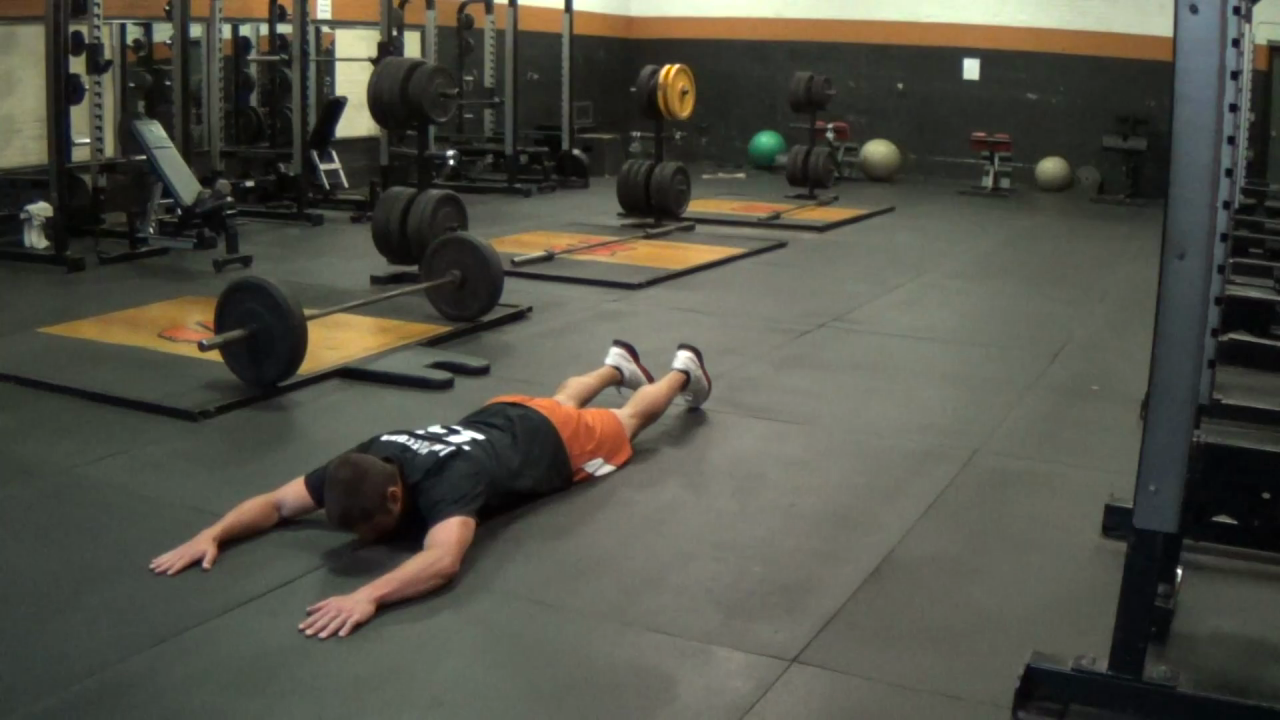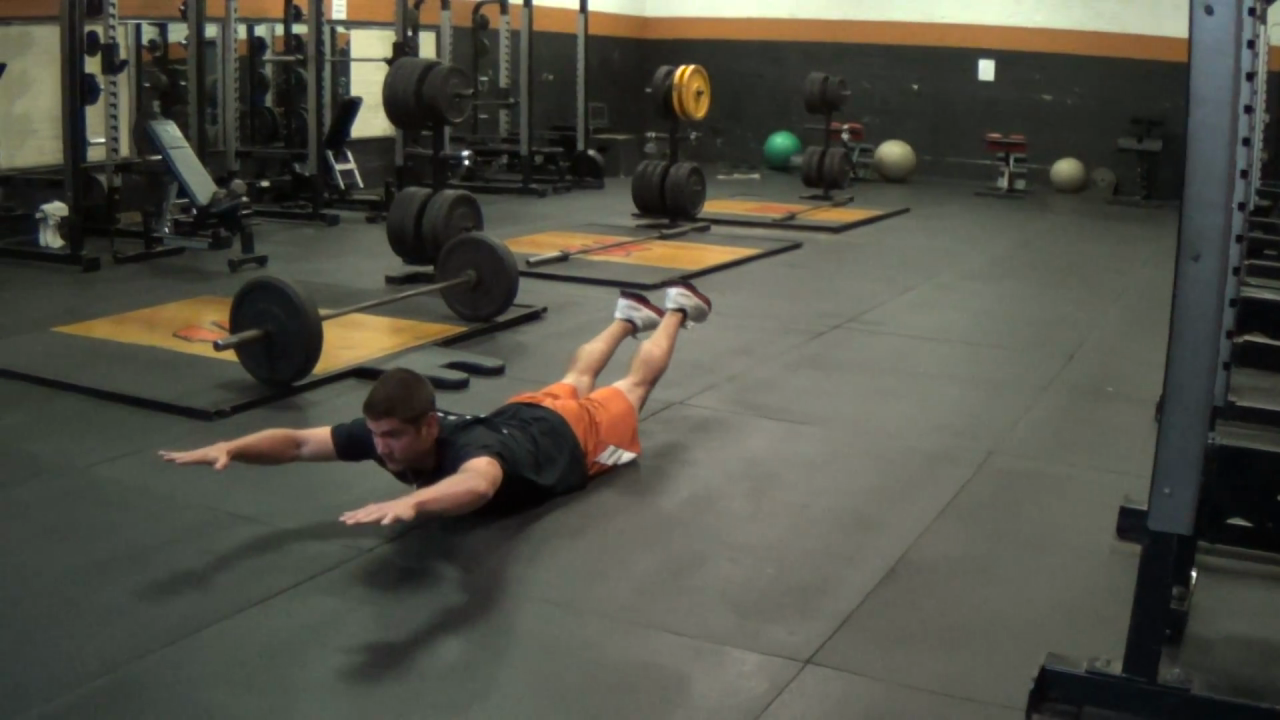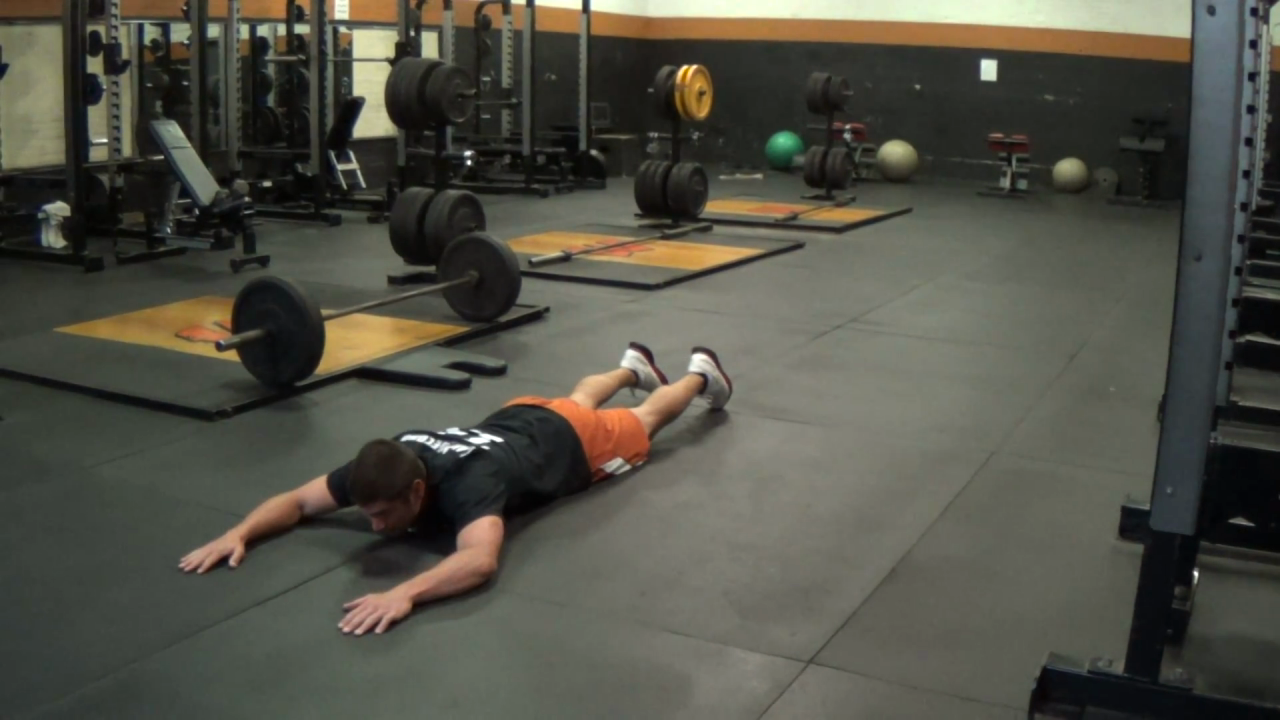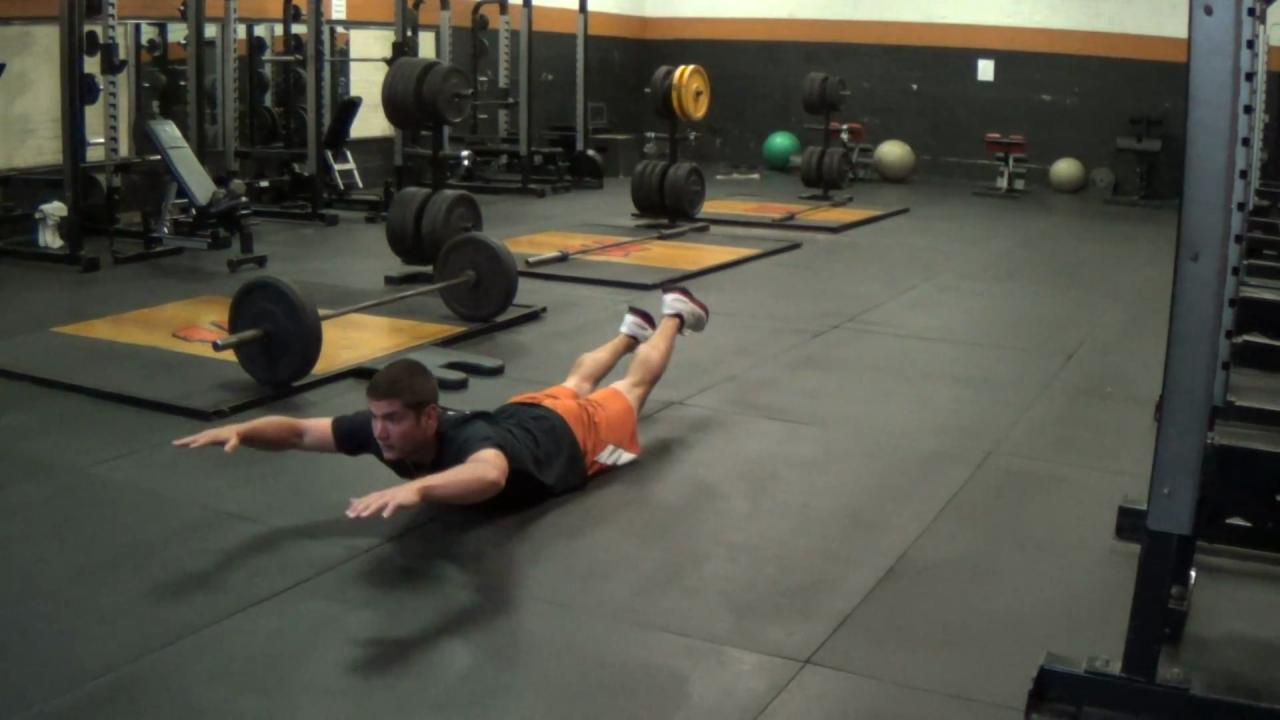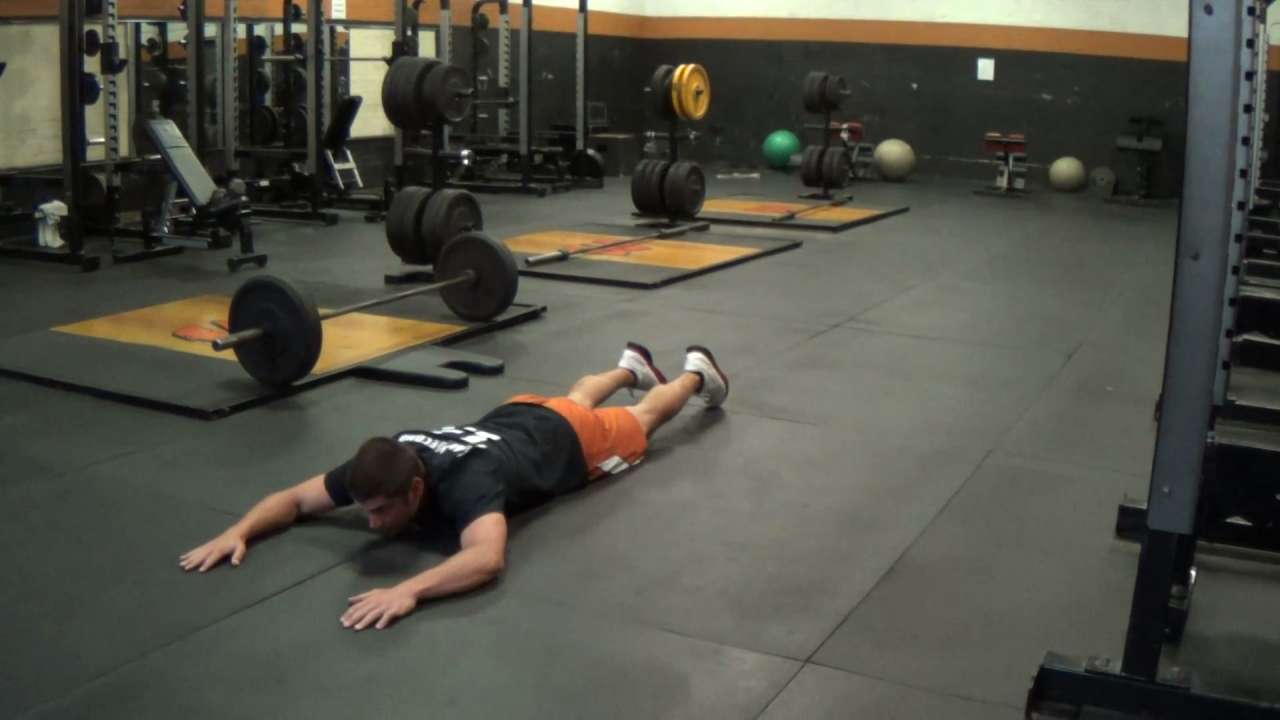
dt=1s
person 1, frame 1
left shoulder: (445, 484)
right shoulder: (368, 459)
left elbow: (444, 561)
right elbow: (277, 502)
left wrist: (369, 594)
right wrist: (212, 534)
left hip: (551, 442)
right hip: (497, 419)
left knee: (624, 423)
right knee: (565, 397)
left ankle: (683, 370)
right ankle: (618, 364)
person 1, frame 2
left shoulder: (466, 446)
right shoulder: (385, 430)
left elbow: (478, 487)
right elbow: (297, 442)
left wrist: (410, 500)
right wrist: (229, 447)
left hip: (570, 436)
right hip: (521, 415)
left knee: (632, 389)
right knee: (576, 379)
left ankle: (675, 310)
right ankle: (629, 316)
person 1, frame 3
left shoulder: (467, 484)
right shoulder: (388, 460)
left elbow: (481, 560)
right elbow: (298, 500)
left wrist: (404, 593)
right wrist: (238, 533)
left hip: (569, 443)
right hip: (516, 421)
left knee: (642, 421)
right knee: (579, 398)
left ankle: (701, 373)
right ankle: (634, 366)
person 1, frame 4
left shoulder: (467, 440)
right shoulder: (380, 427)
left elbow: (490, 476)
right elbow: (298, 430)
left wrist: (415, 488)
right wrist: (239, 430)
left hip: (570, 439)
right hip: (519, 416)
left knee: (630, 392)
right knee: (576, 384)
left ankle: (674, 315)
right ankle: (631, 332)
person 1, frame 5
left shoulder: (465, 483)
right shoulder: (384, 463)
left elbow: (488, 558)
right elbow: (295, 498)
left wrist: (409, 590)
right wrist: (239, 531)
left hip: (567, 439)
right hip: (513, 419)
left knee: (639, 419)
right knee: (577, 396)
left ankle: (697, 372)
right ankle: (632, 366)
